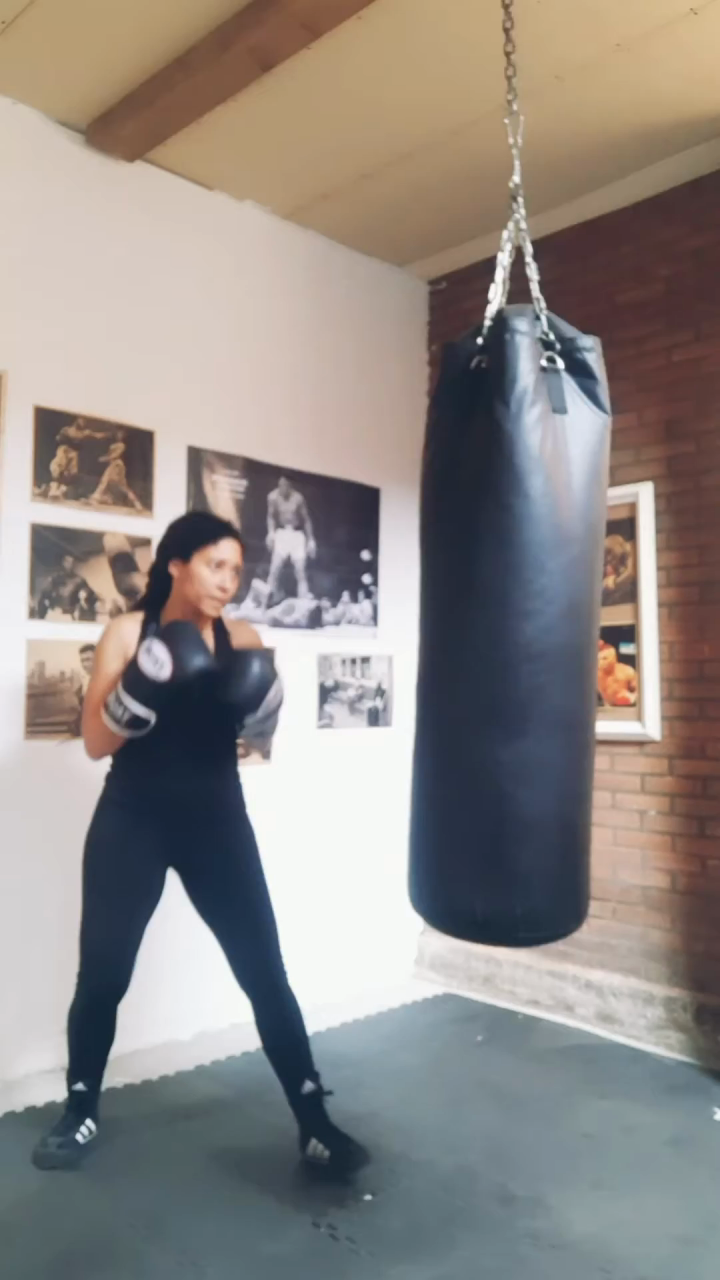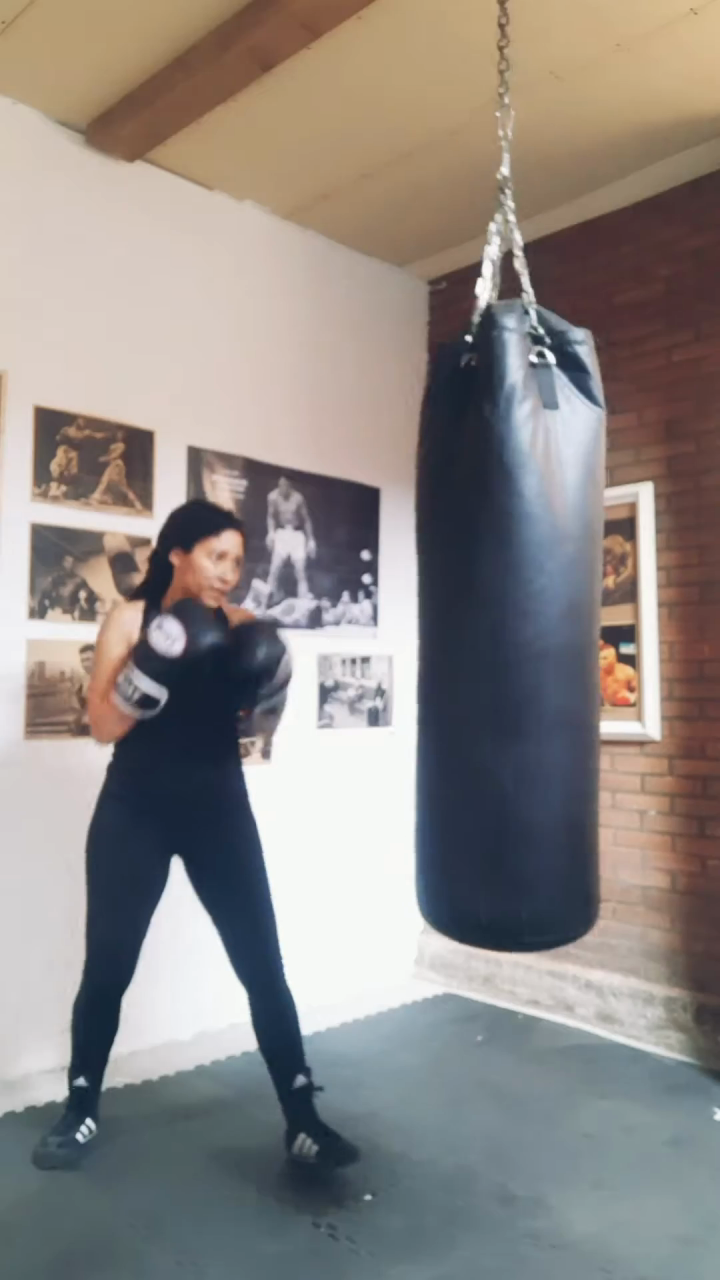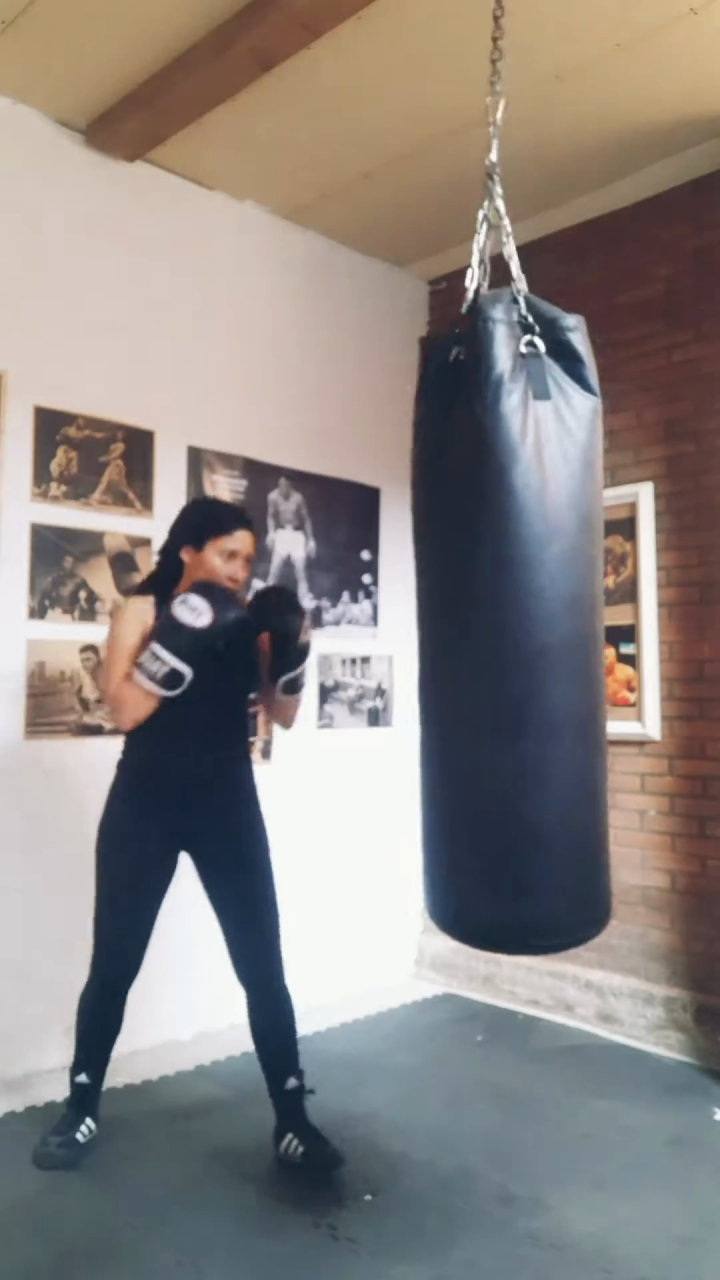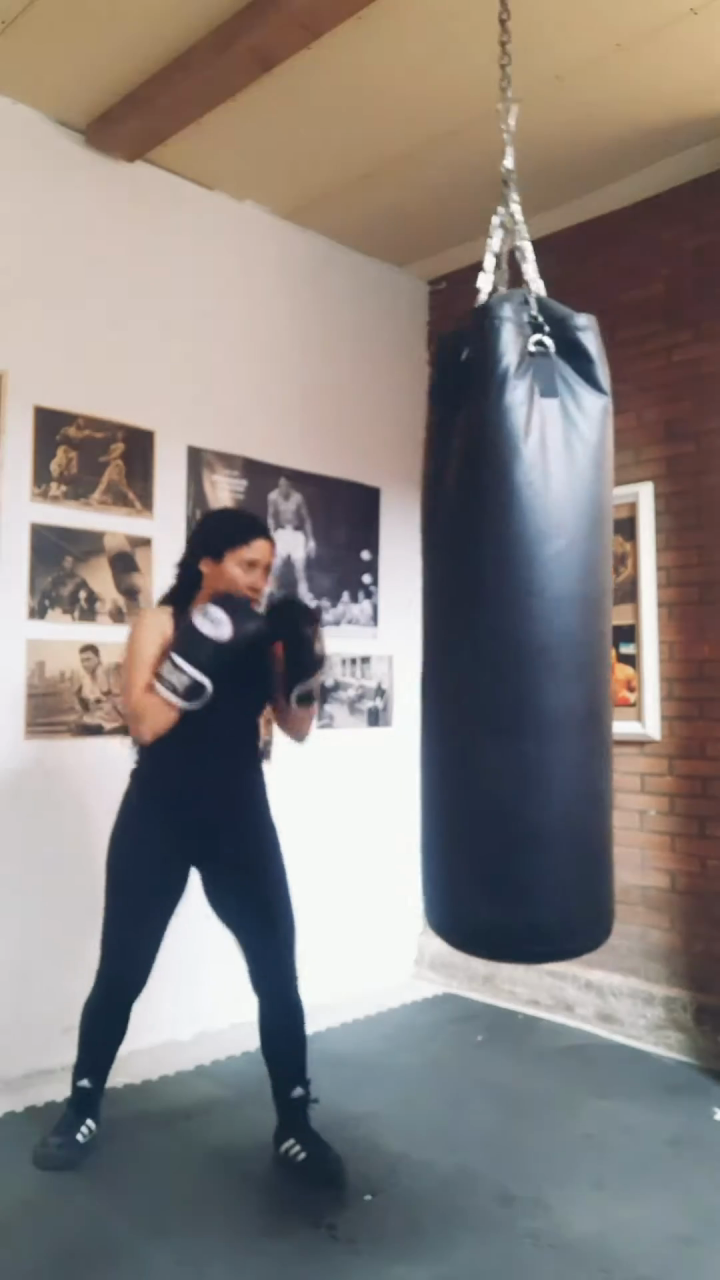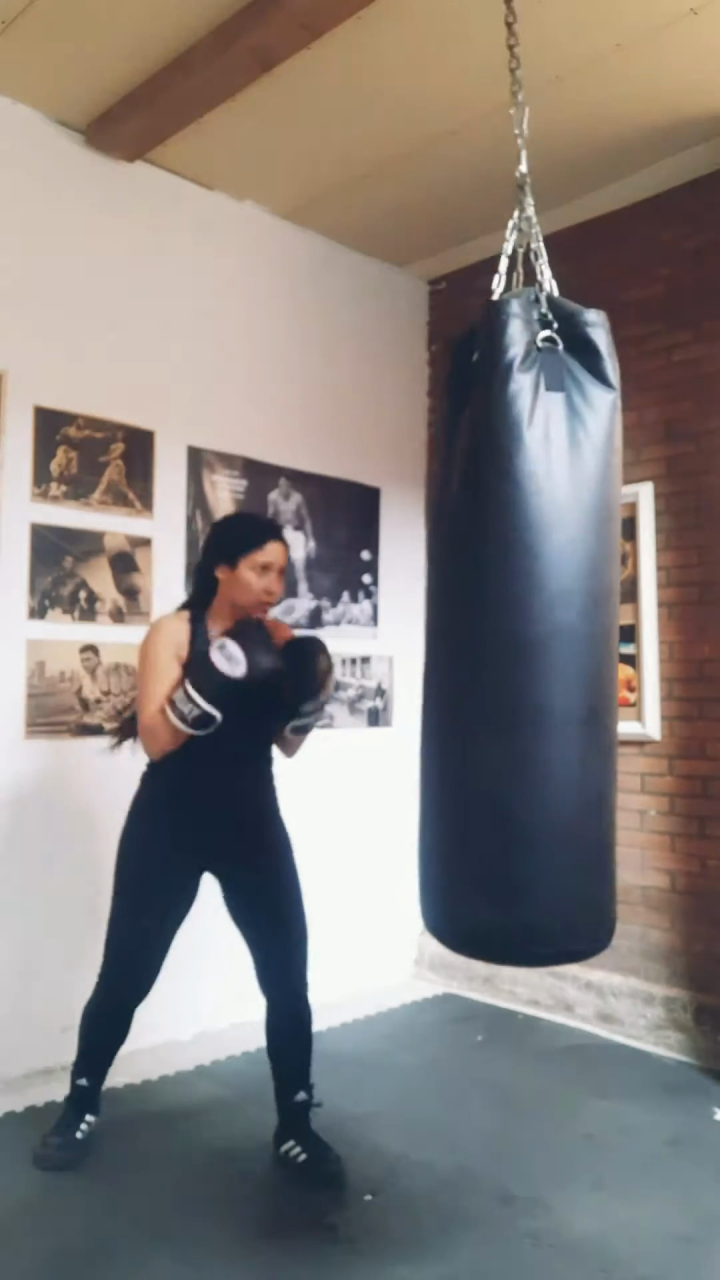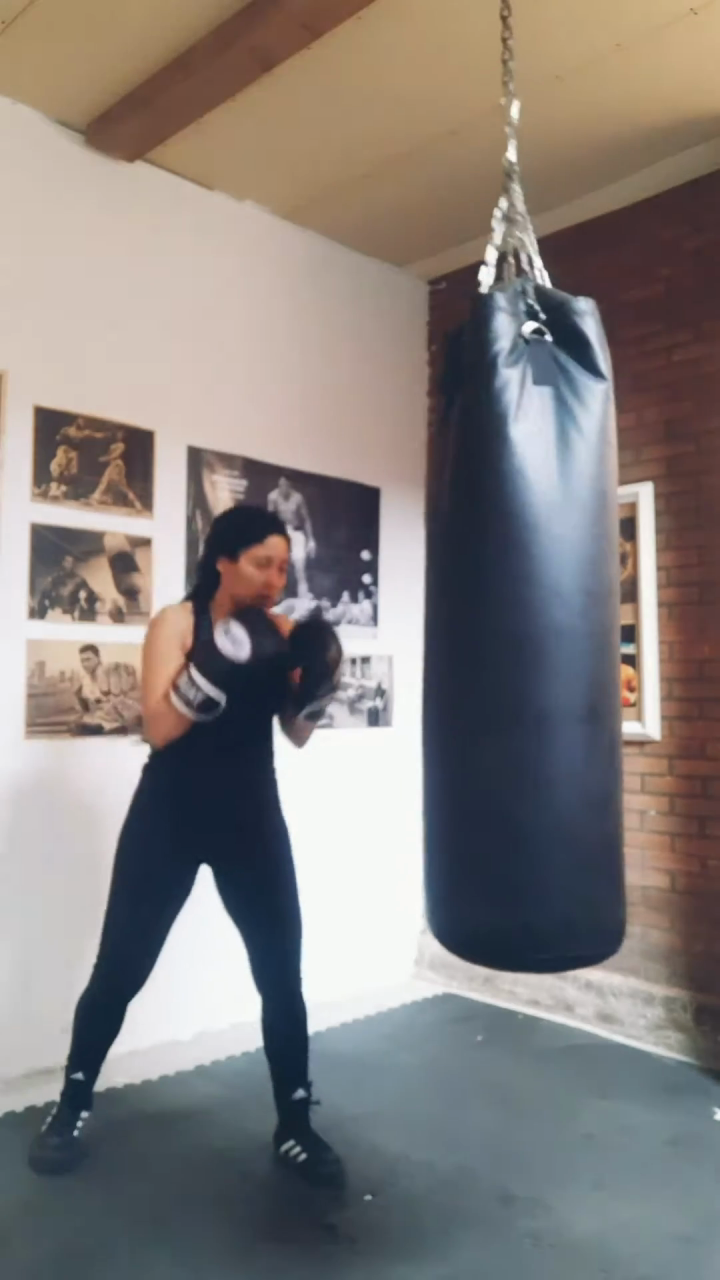
dt=0.1s
person 1, frame 1
left shoulder: (243, 641)
right shoulder: (129, 632)
left elbow: (259, 737)
right elbow: (96, 741)
left wrist: (258, 700)
right wrist: (151, 682)
left hip: (215, 820)
right hip: (132, 821)
left knee: (266, 974)
right knee: (102, 975)
left ankle: (314, 1123)
right ankle: (80, 1112)
person 1, frame 2
left shoulder: (241, 628)
right shoulder: (130, 618)
left elbow: (262, 720)
right elbow: (103, 725)
left wrist: (269, 675)
right wrist: (157, 658)
left hip: (218, 809)
right hip: (134, 813)
left knee: (263, 966)
right knee: (107, 968)
left ankle: (302, 1118)
right ankle: (80, 1111)
person 1, frame 3
left shoulder: (248, 618)
right shoulder: (140, 612)
left elbow: (286, 715)
right elbow: (125, 712)
left wrist: (290, 647)
right wrist: (182, 637)
left hip: (228, 805)
right hip: (145, 807)
left knee: (262, 964)
right knee: (113, 965)
left ankle: (291, 1120)
right ankle: (81, 1110)
person 1, frame 4
left shoulder: (262, 630)
right shoulder: (160, 624)
left elbow: (297, 729)
right elbow: (144, 724)
left wrist: (302, 659)
right wrist: (201, 650)
left hip: (240, 817)
right hip: (158, 819)
left knee: (278, 974)
right knee: (121, 973)
left ankle: (294, 1126)
right ankle: (83, 1109)
person 1, frame 5
left shoulder: (277, 640)
right shoulder: (175, 633)
left elbow: (288, 742)
right elbow: (155, 740)
left wrist: (306, 696)
right wrist: (217, 683)
left hip: (252, 823)
right hip: (168, 824)
left knee: (288, 979)
right knee: (126, 976)
left ankle: (295, 1127)
right ankle: (80, 1110)
person 1, frame 6
left shoulder: (280, 633)
right shoulder: (177, 623)
left elbow: (298, 735)
right elbow: (157, 730)
left wrist: (315, 681)
right wrist: (219, 666)
left hip: (252, 817)
right hip: (169, 817)
left knee: (282, 976)
right knee: (120, 969)
left ankle: (295, 1126)
right ankle: (73, 1107)
